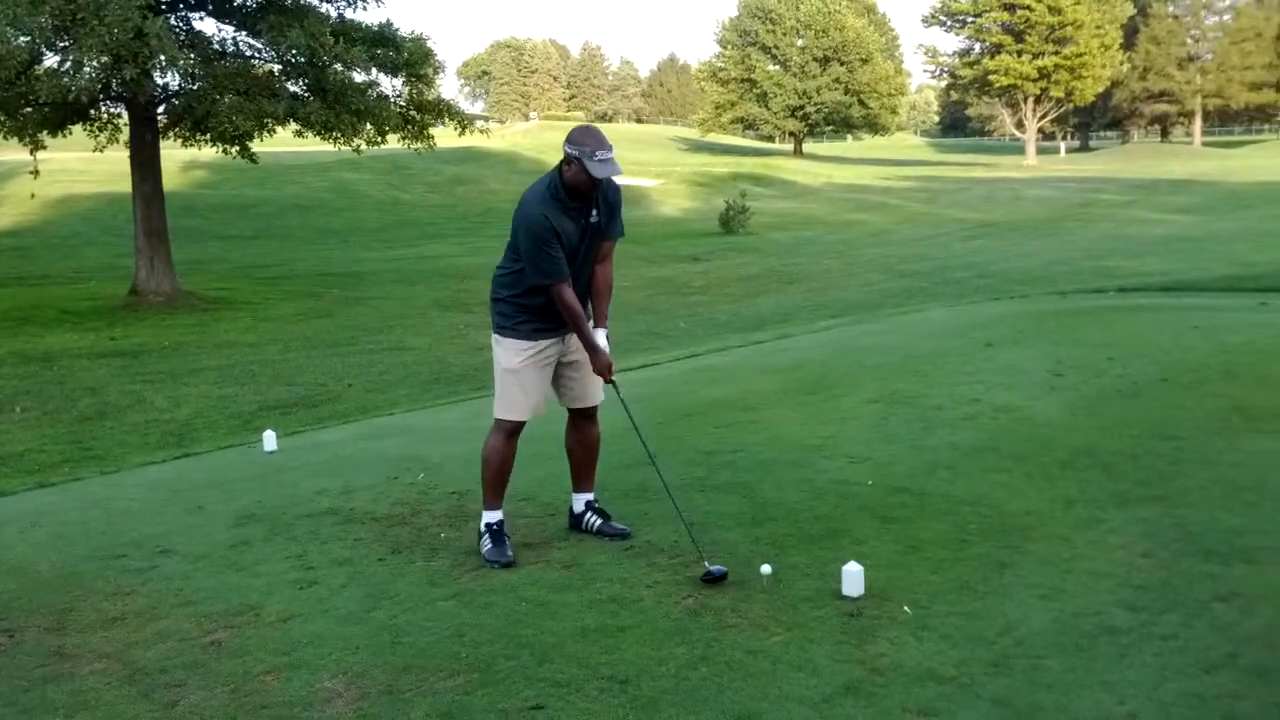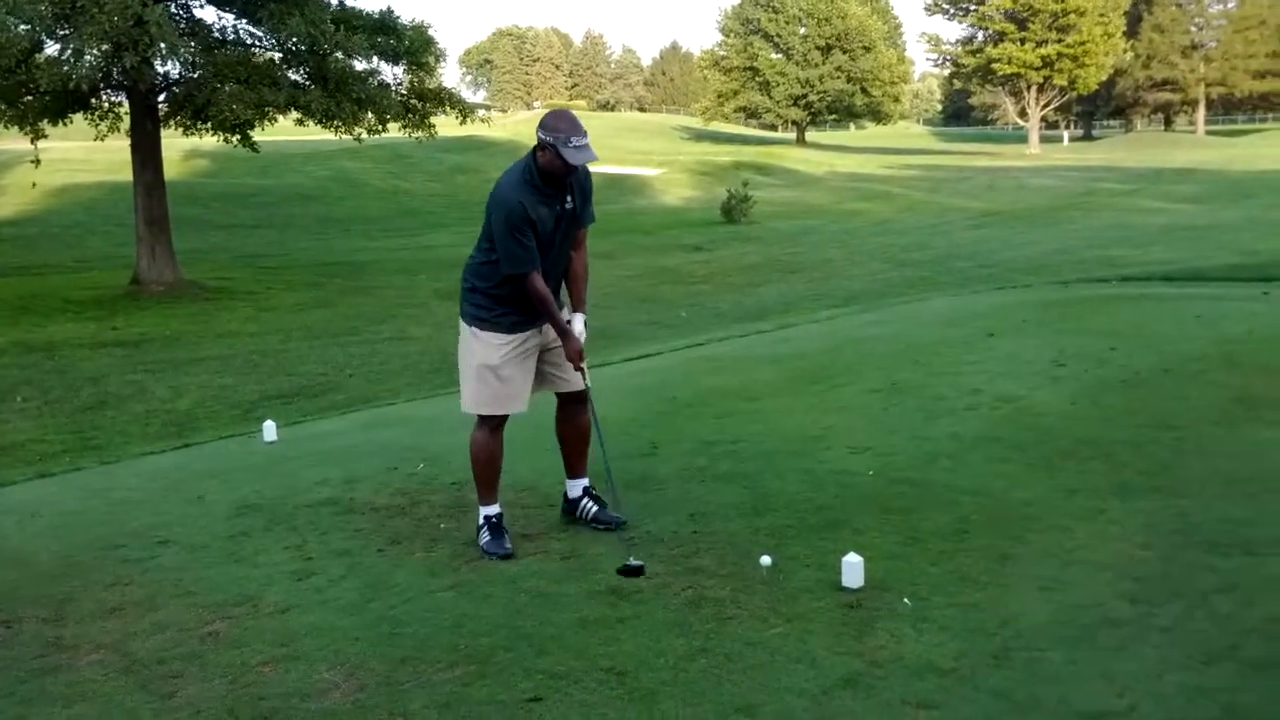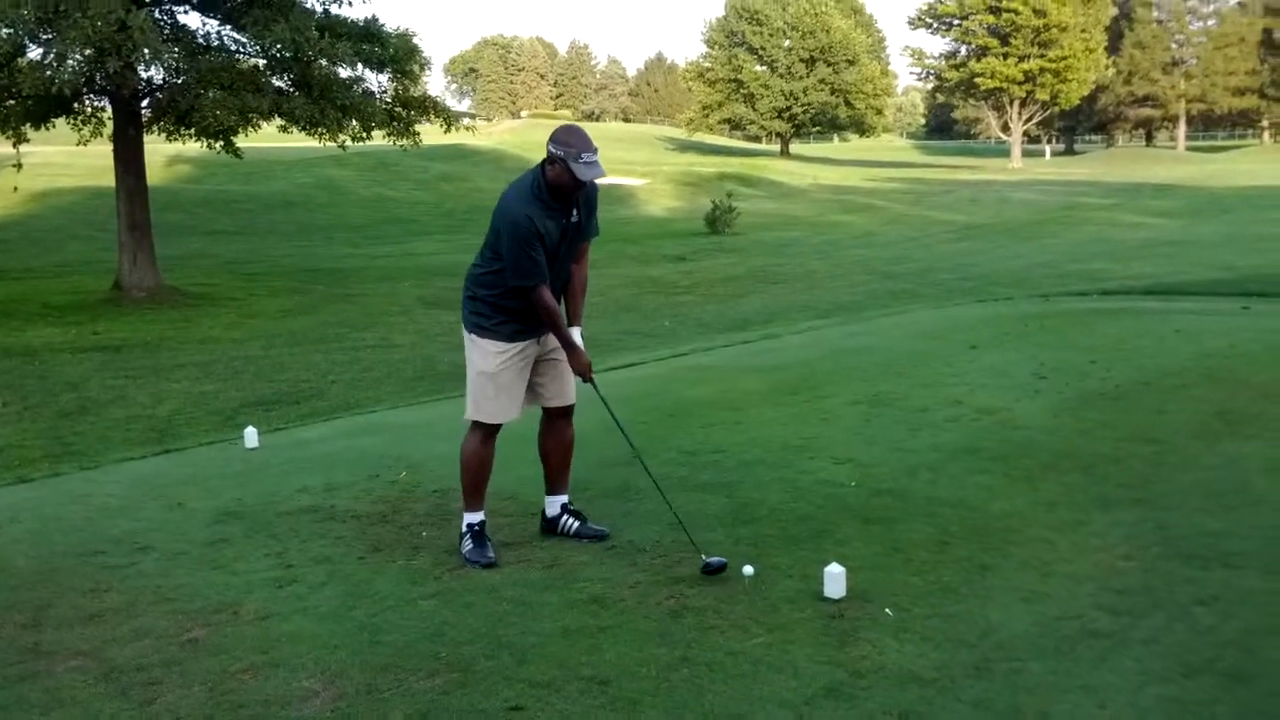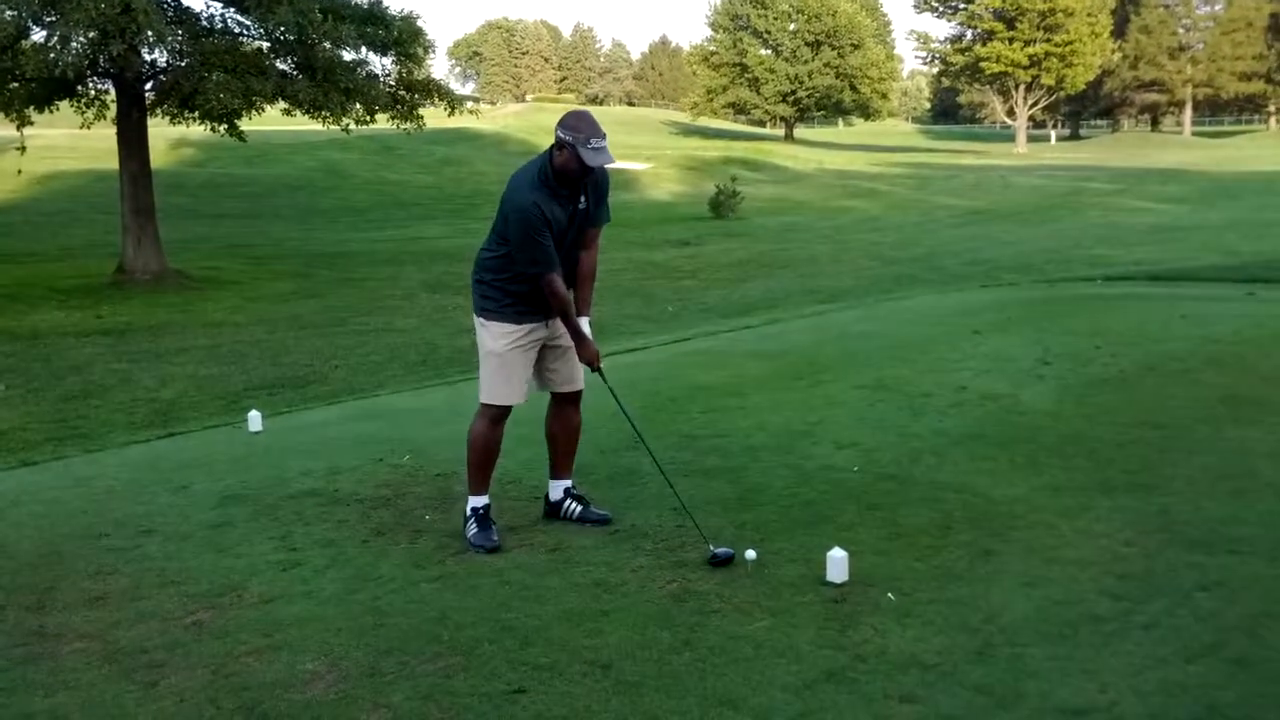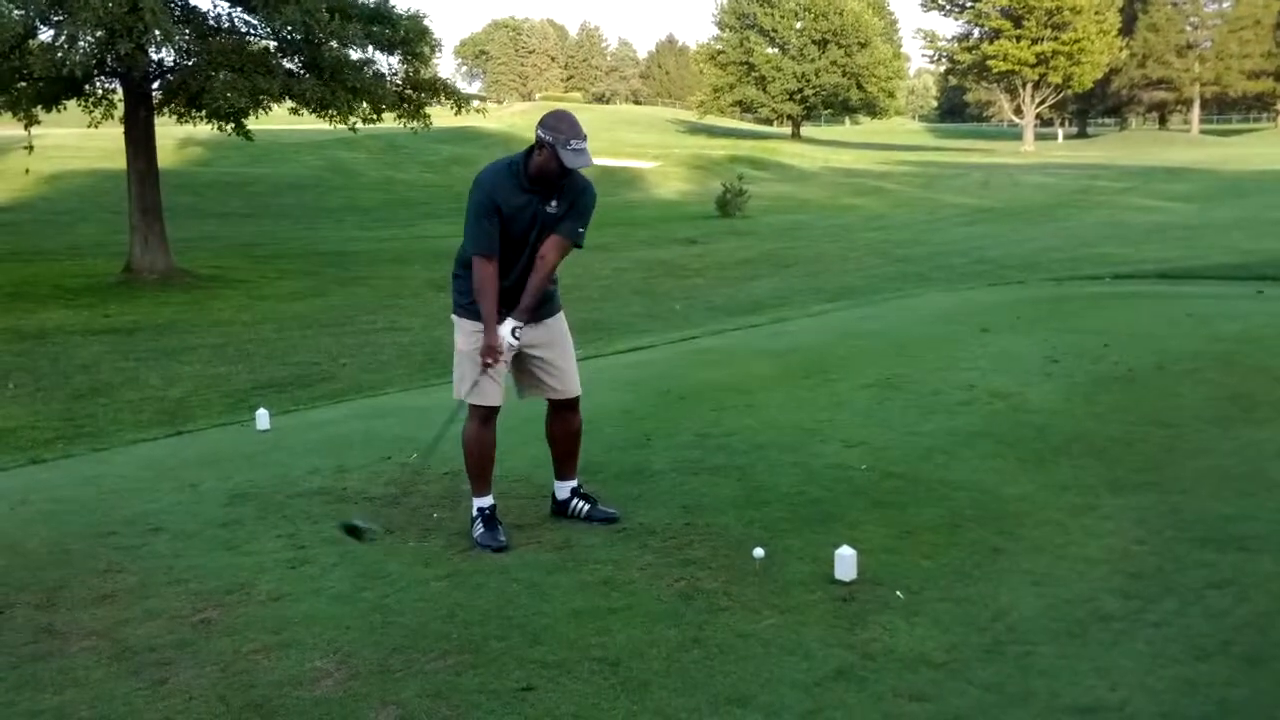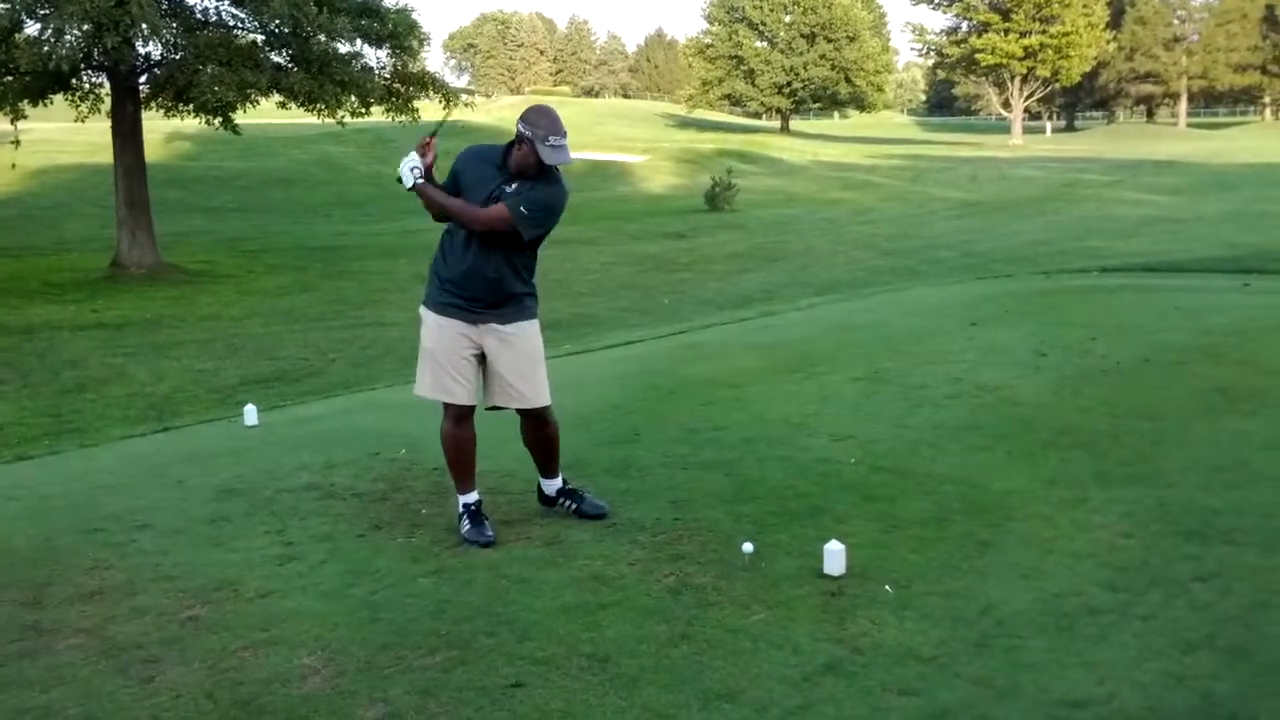
dt=0.4s
person 1, frame 1
left shoulder: (607, 194)
right shoulder: (536, 211)
left elbow: (602, 262)
right elbow: (559, 289)
left wrist: (601, 328)
right wrist: (593, 349)
left hip: (573, 320)
right hip: (523, 322)
left knee: (586, 411)
right knee: (510, 423)
left ankle: (583, 506)
right ankle: (491, 522)
person 1, frame 2
left shoulder: (578, 179)
right shoulder: (511, 197)
left elbow: (576, 248)
right elbow: (529, 277)
left wrist: (578, 315)
right wrist: (563, 336)
left hip: (548, 309)
right hip: (497, 313)
left knee: (575, 395)
right knee: (493, 415)
left ankle: (577, 494)
right ankle: (489, 518)
person 1, frame 3
left shoulder: (584, 193)
right shoulder: (519, 210)
left elbow: (577, 262)
right elbow: (538, 291)
left wrist: (576, 329)
right wrist: (570, 349)
left hip: (545, 320)
right hip: (497, 323)
left knee: (561, 411)
right knee: (487, 423)
left ankle: (556, 510)
right ankle: (472, 524)
person 1, frame 4
left shoulder: (596, 179)
right shoulder: (526, 197)
left elbow: (587, 250)
right elbow: (549, 279)
left wrist: (584, 319)
right wrist: (579, 339)
left hip: (557, 305)
right hip: (506, 306)
left knee: (569, 395)
right knee: (497, 407)
left ankle: (560, 494)
right ankle: (476, 507)
person 1, frame 5
left shoulder: (580, 191)
right shoulder: (492, 183)
left elbow: (546, 260)
right elbow: (483, 262)
left wrist: (517, 323)
right wrist: (490, 330)
left hip: (539, 309)
right hip: (482, 309)
left knee: (566, 400)
right knee: (483, 408)
left ankle: (566, 493)
right ankle: (483, 509)
person 1, frame 6
left shoulder: (550, 192)
right shoulder: (474, 158)
left elbow: (482, 220)
right elbow: (445, 211)
left wrist: (422, 186)
right wrist: (425, 173)
left hip: (512, 313)
right hip: (449, 307)
left knee: (536, 409)
right knee: (458, 409)
left ankle: (553, 487)
right ankle: (468, 504)
